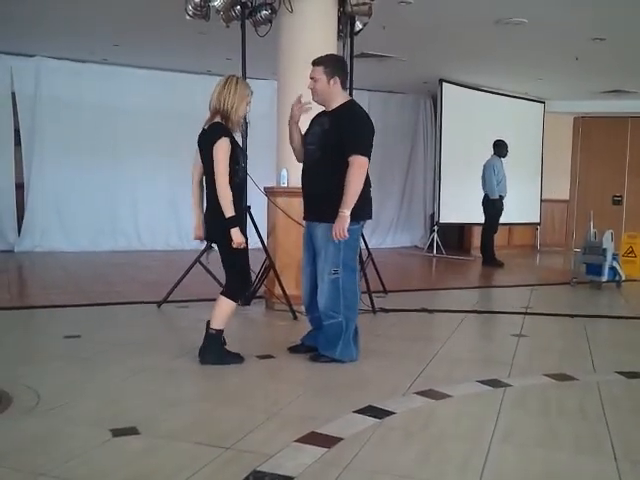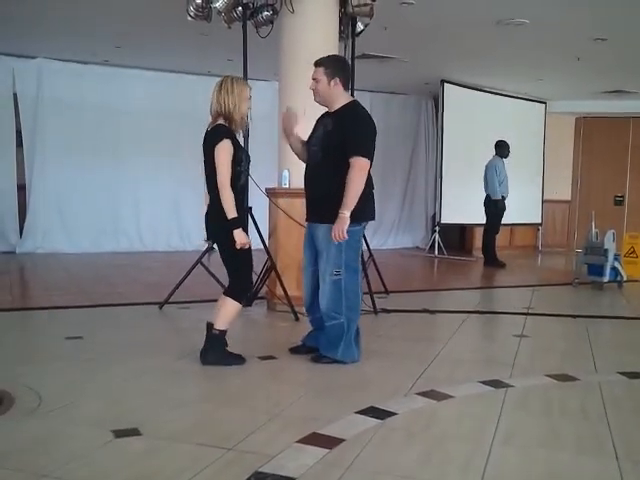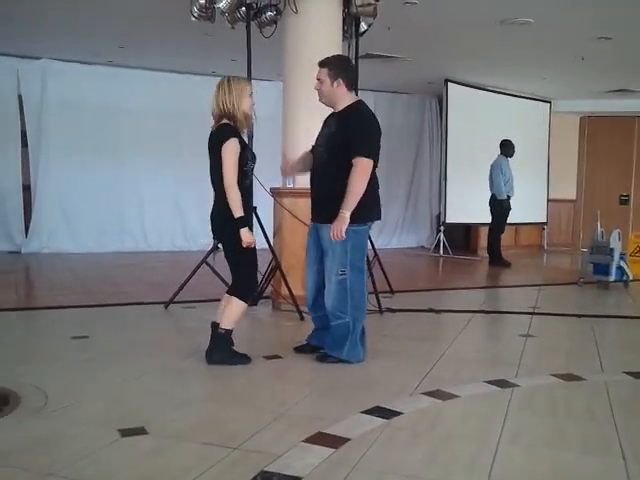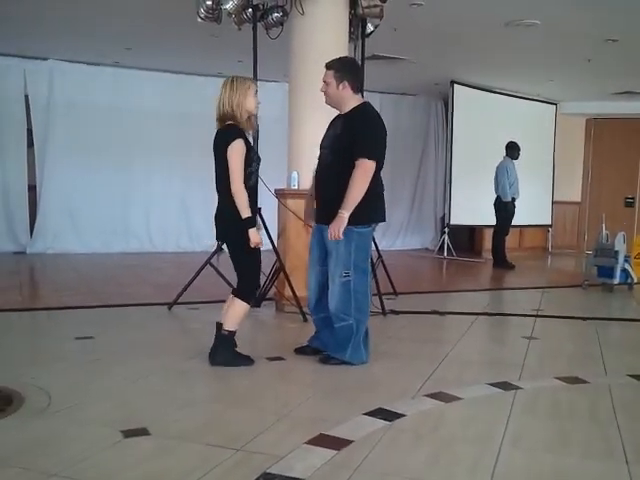
dt=0.1s
person 1, frame 1
left shoulder: (355, 118)
right shoulder: (320, 119)
left elbow: (358, 166)
right elbow: (303, 155)
left wrist: (345, 213)
right wrist: (293, 123)
left hip: (339, 216)
right hip: (315, 214)
left knee: (335, 280)
right knee: (313, 280)
left ankle: (340, 346)
right ankle: (319, 336)
person 1, frame 2
left shoulder: (357, 118)
right shoulder: (325, 119)
left elbow: (359, 168)
right elbow: (308, 154)
left wrist: (344, 215)
right wrist: (291, 134)
left hip: (341, 217)
right hip: (317, 216)
left knee: (337, 282)
right knee: (314, 282)
left ankle: (341, 347)
right ankle: (319, 338)
person 1, frame 3
left shoulder: (361, 119)
right shoulder: (332, 119)
left elbow: (362, 169)
left wrist: (345, 214)
right wrist: (296, 166)
left hip: (348, 217)
right hip: (322, 215)
left knee: (342, 281)
right knee: (316, 280)
left ankle: (346, 347)
right ankle: (323, 336)
person 1, frame 4
left shoulder: (367, 120)
right shoulder: (338, 121)
left elbow: (365, 170)
left wrist: (343, 215)
right wrist: (313, 201)
left hip: (352, 220)
right hip: (327, 217)
left knee: (346, 284)
right knee: (319, 281)
left ankle: (350, 349)
right ankle: (324, 338)
person 2, frame 1
left shoulder: (207, 131)
right shoulder: (222, 134)
left elbow: (197, 179)
right elbow: (222, 184)
left wrist: (201, 219)
right wrist: (233, 225)
left hip: (216, 218)
right hip: (226, 219)
left knee: (238, 280)
right knee: (238, 282)
left ankle: (212, 339)
right ankle: (212, 346)
person 2, frame 2
left shoulder: (215, 132)
right shoulder: (224, 135)
right elbow: (224, 185)
right wrist: (237, 227)
left hip: (220, 220)
right hip: (227, 221)
left knee: (237, 281)
right knee: (242, 283)
left ankle: (213, 342)
right ankle: (215, 347)
person 2, frame 3
left shoulder: (220, 131)
right shoulder: (230, 134)
right elbow: (230, 185)
right wrist: (243, 225)
left hip: (226, 219)
right hip: (233, 220)
left knee: (241, 281)
right knee: (247, 283)
left ankle: (218, 342)
right ankle: (220, 346)
person 2, frame 4
left shoulder: (225, 132)
right shoulder: (235, 135)
right elbow: (237, 185)
right wrist: (251, 225)
left hip: (232, 219)
right hip: (236, 221)
left knee: (247, 282)
right knee: (249, 284)
left ankle: (223, 344)
right ankle: (224, 348)
person 3, frame 1
left shoulder: (498, 162)
right shoulder: (491, 163)
right elbow: (490, 184)
right wrist: (496, 200)
left hip: (497, 200)
right hip: (492, 200)
left knee: (491, 229)
right knee: (489, 229)
left ankle: (489, 257)
right ankle: (488, 259)
person 3, frame 2
left shoulder: (500, 163)
right shoulder: (493, 163)
right elbow: (493, 184)
left wrist: (500, 201)
right wrist: (499, 201)
left hip: (498, 200)
right hip: (494, 201)
left knee: (493, 230)
right knee: (491, 230)
left ankle: (491, 258)
right ankle: (490, 259)
person 3, frame 3
left shoulder: (505, 162)
right shoulder: (499, 163)
right elbow: (498, 184)
left wrist: (505, 200)
right wrist: (504, 200)
left hip: (503, 200)
right hip: (499, 200)
left knee: (498, 229)
right knee: (496, 229)
left ankle: (496, 257)
right ankle: (495, 258)
person 3, frame 4
left shoulder: (510, 164)
right shoulder: (505, 165)
right elbow: (503, 185)
right wrist: (508, 203)
left hip: (507, 202)
right hip: (504, 202)
left knee: (502, 231)
right knee: (501, 231)
left ankle: (500, 259)
right ankle: (499, 261)
